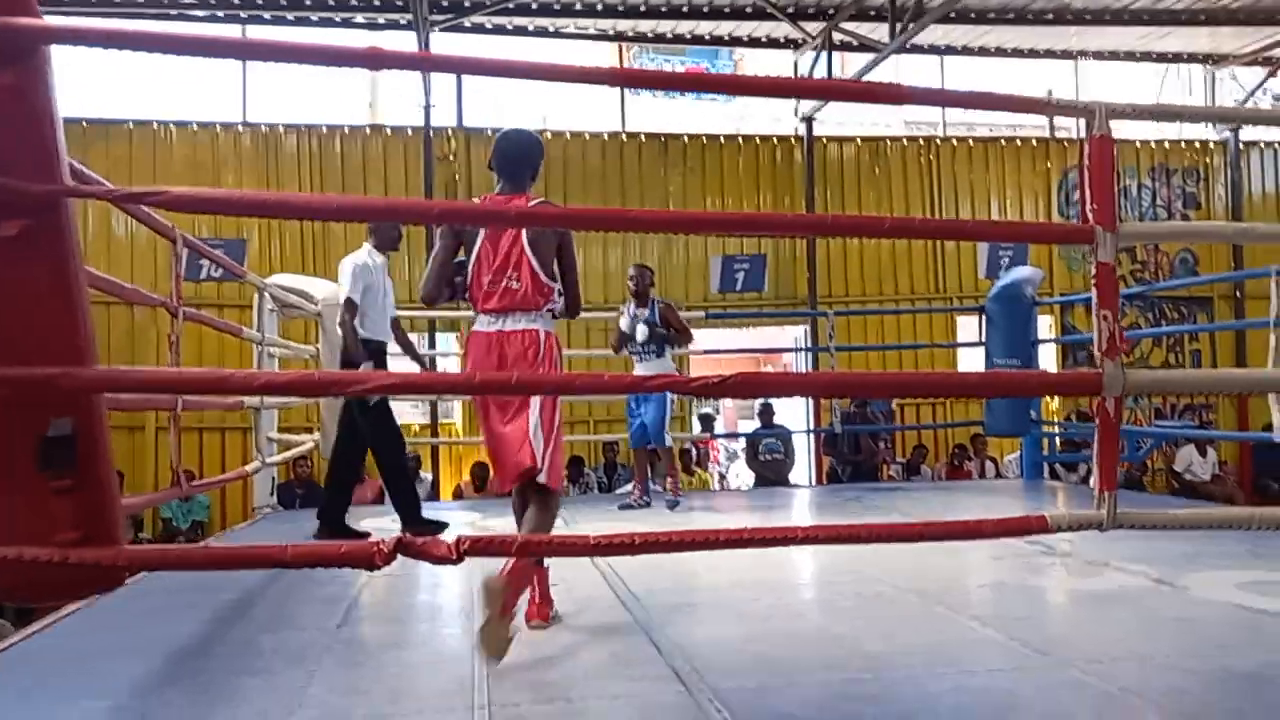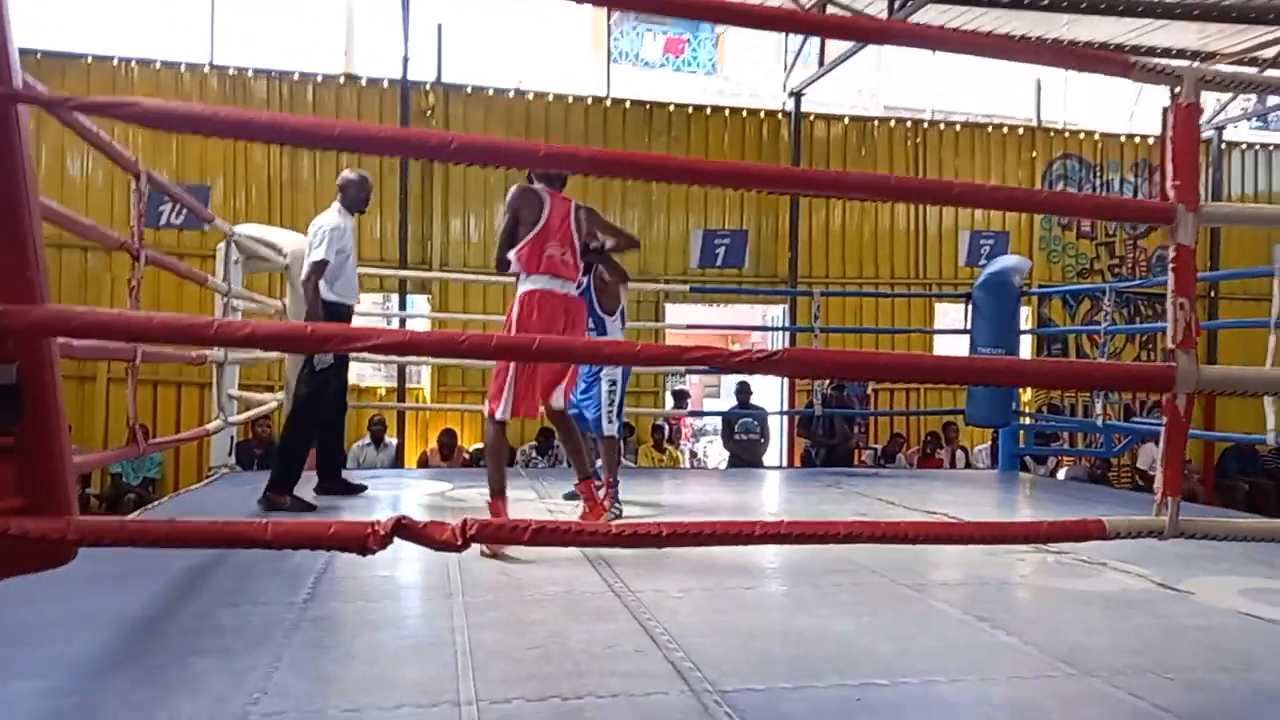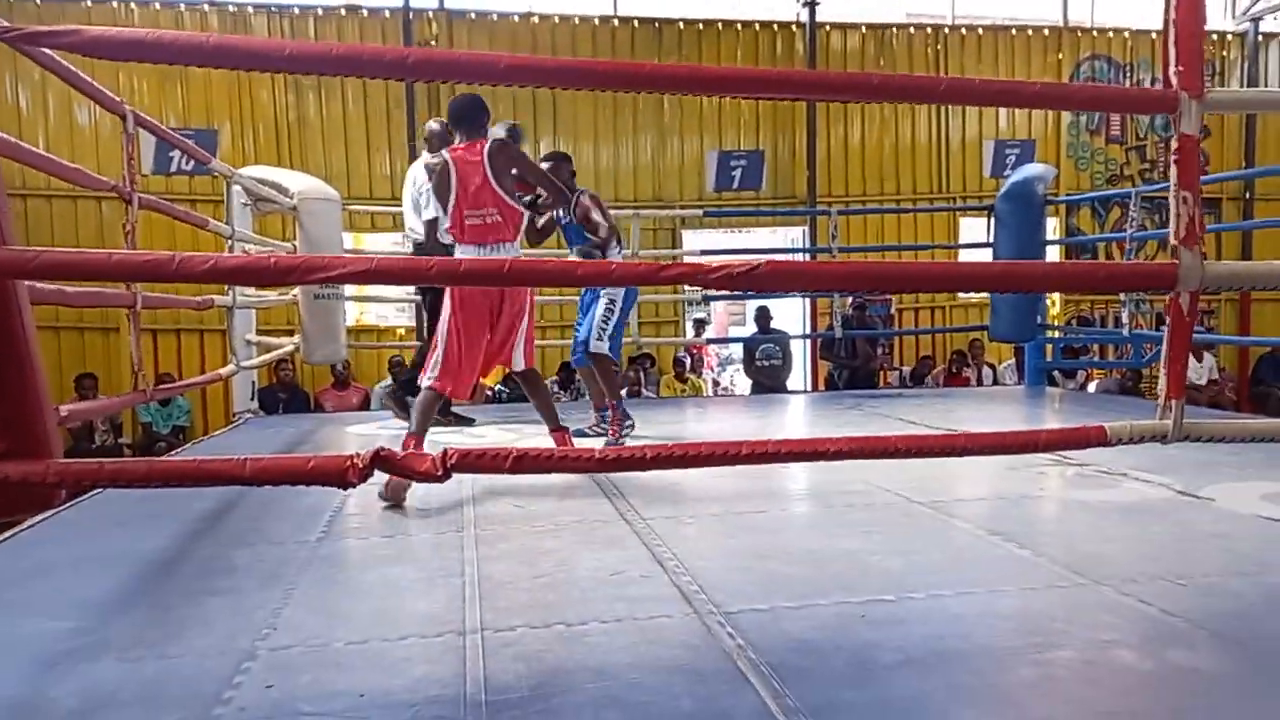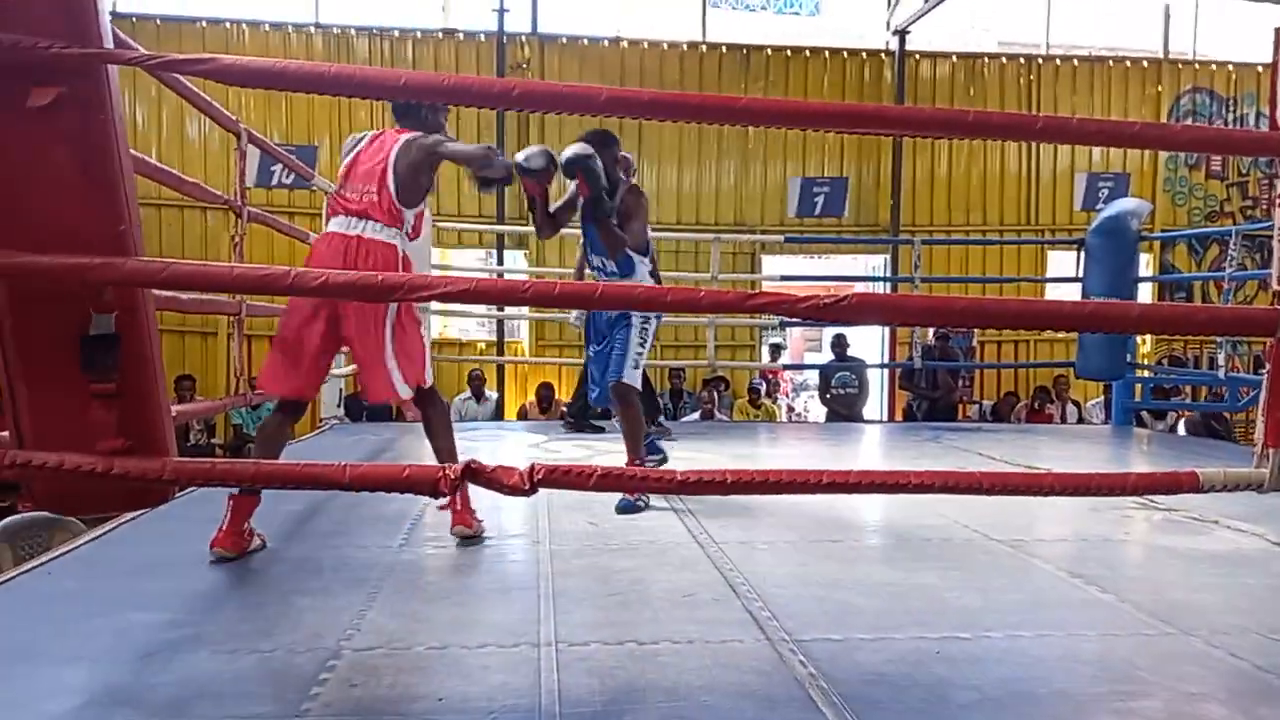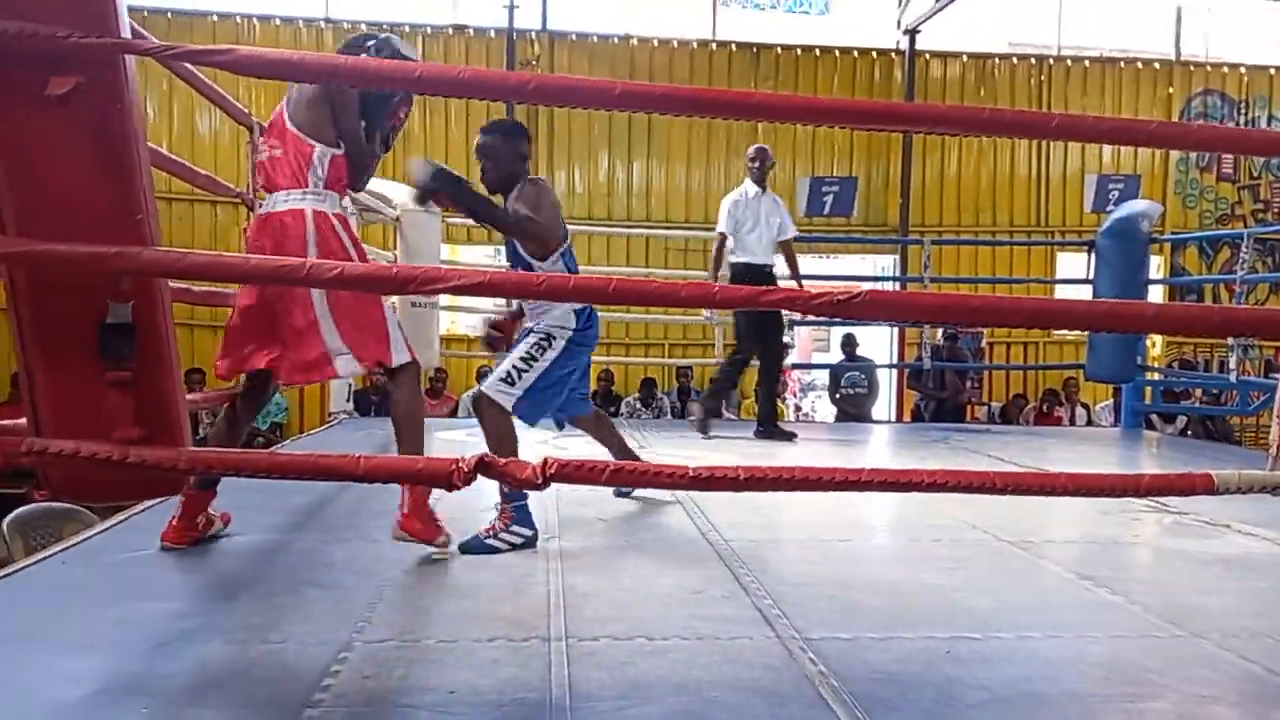
dt=1s
person 1, frame 1
left shoulder: (463, 216)
left elbow: (432, 294)
right elbow: (572, 304)
left hip: (483, 346)
right hip: (533, 344)
left knee: (514, 474)
right knee: (541, 478)
left ankle: (536, 591)
right ankle: (509, 576)
person 1, frame 2
left shoulder: (522, 195)
right shoulder: (580, 212)
left elbow: (501, 262)
right elbow: (628, 242)
right wrist: (603, 246)
left hip: (536, 304)
right hip: (572, 309)
left knee: (500, 414)
right knee: (556, 409)
left ankle: (498, 514)
right ankle: (592, 501)
person 1, frame 3
left shoulder: (438, 166)
right shoulder: (501, 151)
right elbow: (559, 196)
right wrist: (537, 205)
left knee: (439, 377)
right knee: (521, 365)
left ankle: (410, 455)
right ankle: (563, 442)
person 1, frame 4
left shoulder: (362, 143)
right shoulder: (429, 144)
right elbow: (492, 167)
right wrist: (509, 170)
left hip: (330, 252)
right hip: (381, 261)
left knee: (293, 399)
right knee: (420, 390)
left ankle: (235, 524)
right ankle: (460, 508)
person 1, frame 5
left shoulder: (297, 100)
right shoulder: (338, 82)
right elbow: (359, 170)
left wrist: (381, 124)
right wrist: (380, 116)
left hip: (269, 232)
right hip: (313, 231)
left knee: (257, 380)
right knee: (399, 366)
left ankle: (189, 515)
right ankle: (416, 506)
person 2, frame 1
left shoulder: (663, 308)
right shoulder: (625, 311)
left elbow: (687, 336)
right elbow: (615, 349)
left wrist: (660, 335)
right wrist: (622, 333)
left knee: (659, 436)
right knee: (638, 439)
left ankle: (673, 485)
right ankle: (640, 492)
person 2, frame 2
left shoulder: (603, 275)
left elbow: (622, 278)
left hip: (609, 360)
right hip: (587, 362)
left knee: (604, 428)
right knee: (578, 422)
left ankle: (611, 497)
person 2, frame 3
left shoulder: (587, 201)
right shoulder: (559, 208)
left elbow: (609, 233)
right elbow: (535, 238)
left wrist: (592, 249)
left hip: (615, 286)
right hip: (593, 288)
left knee: (596, 346)
right knee: (581, 355)
left ankle: (620, 416)
right ankle: (601, 418)
person 2, frame 4
left shoulder: (630, 196)
right shoulder: (581, 192)
left elbow: (621, 245)
right elbow: (546, 228)
left wrist: (595, 199)
right wrist: (536, 187)
left hip: (634, 304)
right hip: (602, 305)
left knee: (621, 387)
right knee: (608, 391)
right ankle: (650, 448)
person 2, frame 5
left shoulder: (536, 195)
right shoulder: (516, 198)
left elbow: (528, 225)
left wrist: (457, 196)
right wrist: (511, 320)
left hip: (563, 322)
right hip: (543, 321)
left knee: (489, 401)
right knee: (574, 406)
left ankle: (514, 517)
right ankle: (633, 465)
person 3, frame 1
left shoulder: (381, 271)
right shoulder: (356, 264)
left elbow: (395, 328)
right elbow: (347, 319)
left wrist: (423, 364)
right wrist: (364, 364)
left hip: (373, 357)
right hip: (361, 357)
left knee: (352, 442)
right knee: (388, 440)
left ankle: (331, 522)
right ankle: (412, 519)
person 3, frame 2
left shoulder: (343, 226)
right shoulder: (332, 225)
right elbow: (311, 280)
left hip: (336, 318)
right hip: (328, 318)
left knee: (332, 402)
right knee: (311, 404)
left ankle: (329, 476)
right ankle: (279, 488)
person 3, frame 3
left shoulder: (420, 170)
right shoulder: (432, 173)
right elbow: (432, 229)
left hip: (427, 255)
right hip: (435, 255)
left knee: (439, 332)
left ankle: (420, 396)
right ankle: (438, 406)
person 3, frame 4
left shoulder: (636, 204)
right shoulder: (604, 206)
left elbow: (643, 247)
right elbow: (587, 250)
left wrist: (657, 284)
right wrist: (578, 293)
left hip: (631, 281)
right hip: (613, 282)
left knee: (603, 352)
right knee: (626, 351)
left ankle: (577, 415)
right ankle: (650, 418)
person 3, frame 5
left shoulder: (778, 205)
right shoulder: (734, 201)
left elbow: (786, 248)
right elbow: (718, 246)
left wrist: (800, 288)
right wrist: (714, 286)
left hip: (768, 277)
right hip: (744, 275)
left knee: (773, 351)
right knee: (745, 349)
left ankle: (767, 421)
right ankle: (704, 405)
